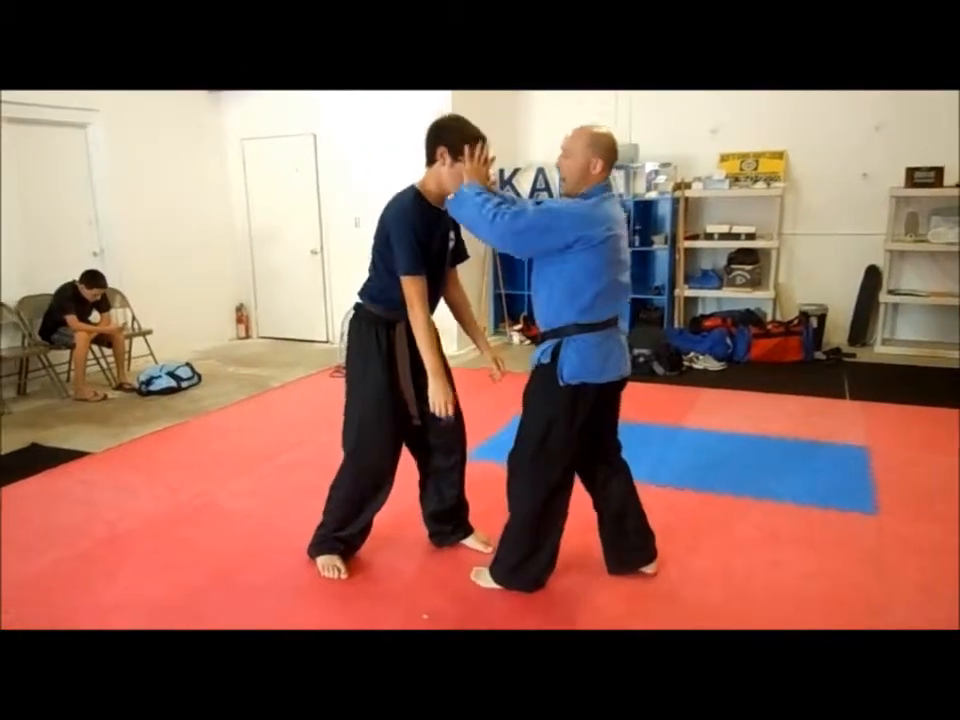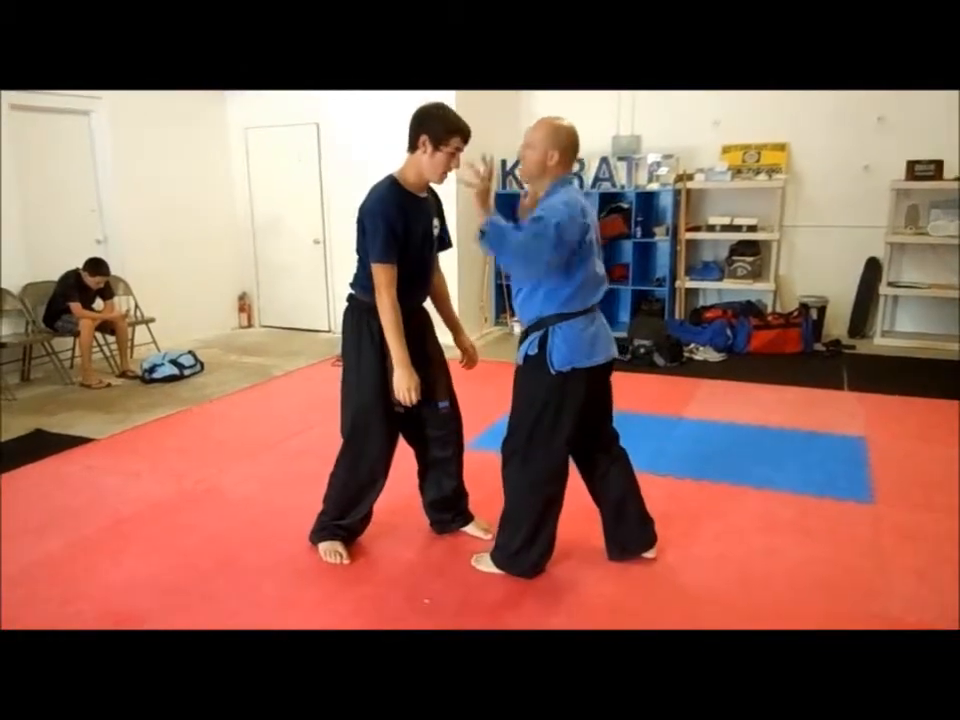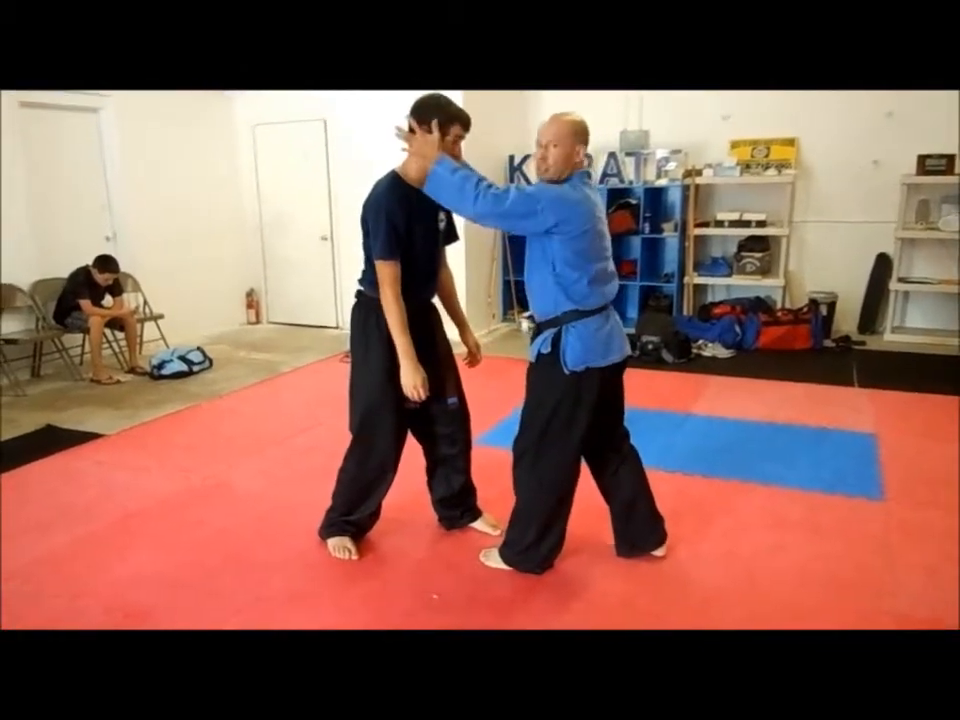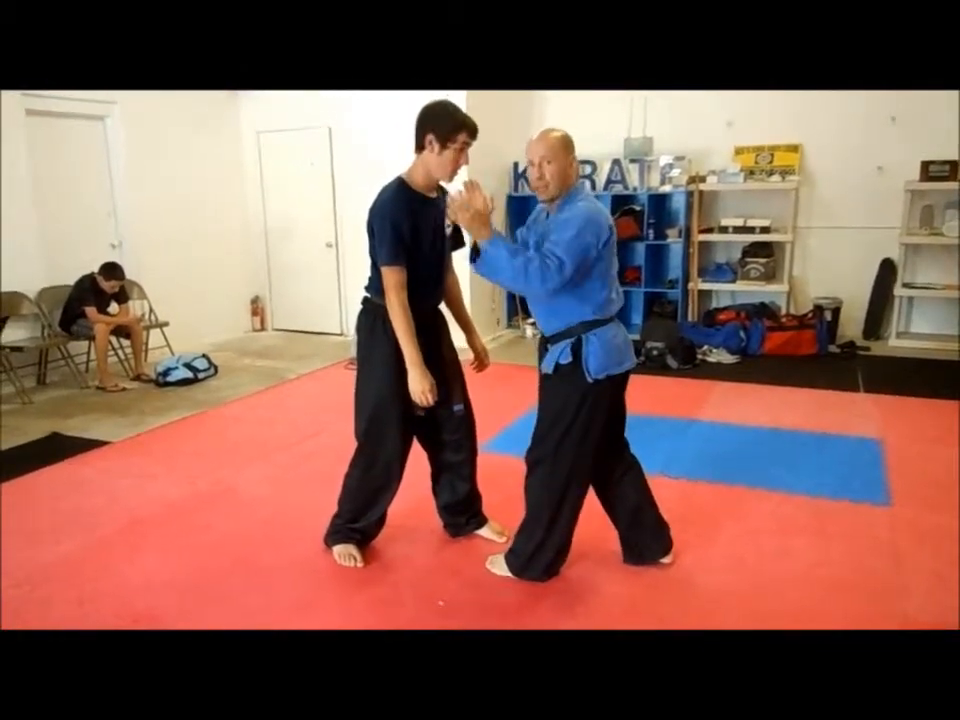
dt=0.7s
person 1, frame 1
left shoulder: (445, 214)
right shoulder: (405, 212)
left elbow: (450, 286)
right elbow: (416, 301)
left wrist: (482, 344)
right wrist: (436, 377)
left hip: (415, 332)
right hip: (379, 336)
left knee: (445, 435)
right knee: (373, 447)
left ankle: (449, 526)
right ankle: (331, 542)
person 1, frame 2
left shoulder: (430, 201)
right shoulder: (383, 203)
right elbow: (384, 291)
left wrist: (459, 334)
right wrist: (401, 366)
left hip: (414, 319)
right hip: (372, 326)
left knee: (442, 423)
right knee: (370, 436)
left ankle: (450, 513)
right ankle: (332, 528)
person 1, frame 3
left shoulder: (437, 194)
right shoulder: (386, 198)
right elbow: (389, 288)
left wrist: (464, 329)
right wrist: (407, 361)
left hip: (423, 316)
right hip: (380, 322)
left knee: (449, 419)
right knee: (378, 432)
left ankle: (458, 508)
right ankle: (341, 524)
person 1, frame 4
left shoulder: (442, 201)
right shoulder: (392, 205)
right elbow: (394, 293)
left wrist: (471, 334)
right wrist: (414, 368)
left hip: (430, 322)
right hip: (387, 331)
left knee: (454, 426)
right knee: (384, 439)
left ankle: (463, 515)
right ankle: (347, 532)
person 2, frame 1
left shoulder: (580, 216)
right shoulder: (601, 210)
left elbow: (506, 229)
right elbow: (529, 221)
left wrist: (471, 187)
right wrist: (485, 190)
left hip: (572, 358)
right hip: (601, 353)
left knee: (537, 468)
right knee: (600, 459)
left ankle: (517, 569)
right ankle: (634, 552)
person 2, frame 2
left shoulder: (561, 207)
right shoulder: (562, 202)
left elbow: (532, 260)
right elbow: (538, 256)
left wrist: (488, 215)
right wrist: (525, 219)
left hip: (558, 347)
right hip: (586, 341)
left knee: (530, 456)
right knee: (596, 445)
left ankle: (517, 556)
right ankle: (634, 537)
person 2, frame 3
left shoulder: (557, 201)
right shoulder: (575, 195)
left elbow: (486, 202)
right elbow: (503, 200)
left wrist: (435, 161)
right wrist: (445, 160)
left hip: (571, 345)
right hip: (598, 339)
left knee: (542, 454)
right knee: (607, 444)
left ankle: (525, 552)
right ankle: (644, 534)
person 2, frame 4
left shoulder: (585, 217)
right shoulder: (545, 215)
left elbow: (542, 276)
right elbow: (520, 263)
left wrist: (483, 235)
right wrist: (484, 232)
left hip: (585, 355)
right hip: (576, 351)
left knee: (554, 462)
right knee: (606, 454)
left ankle: (532, 559)
right ankle: (649, 542)
